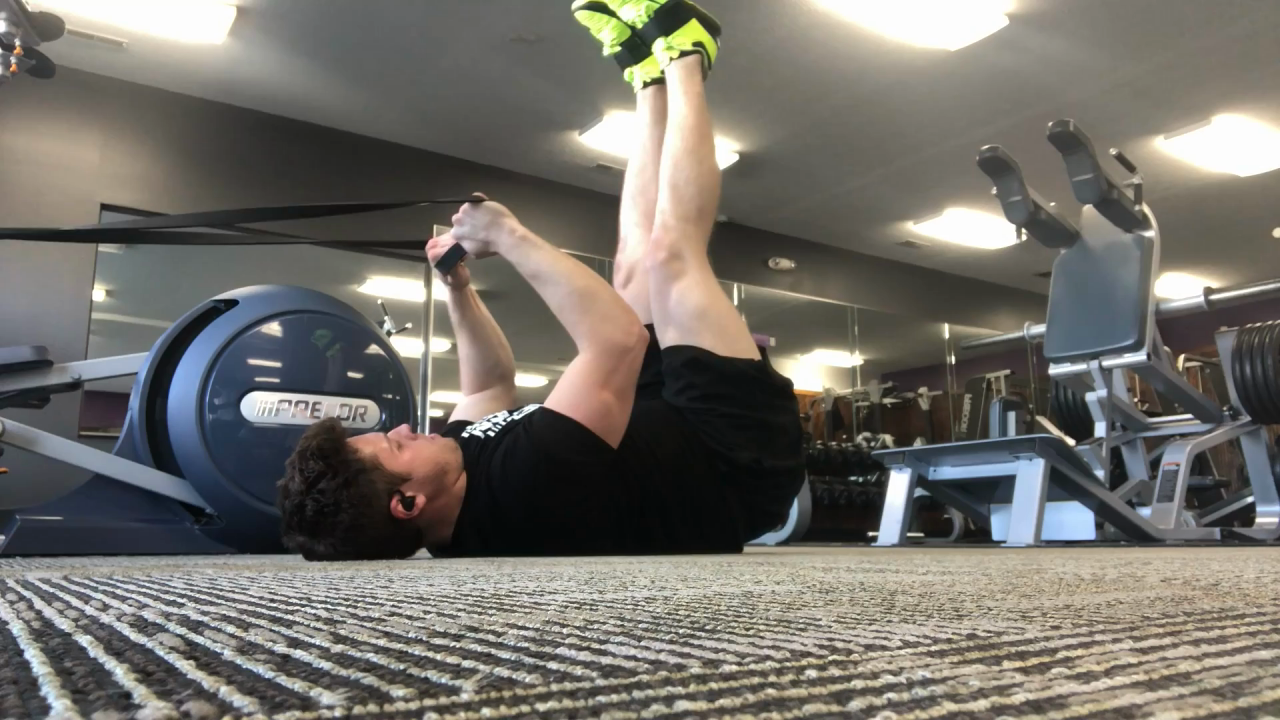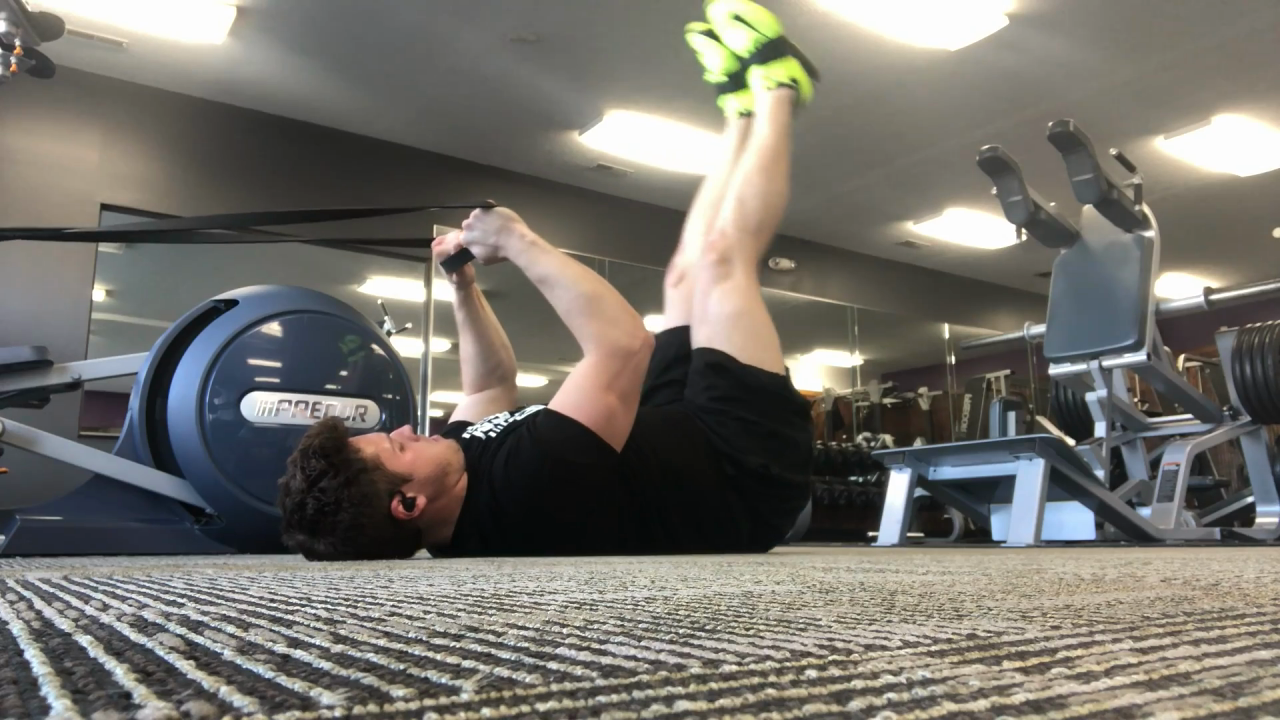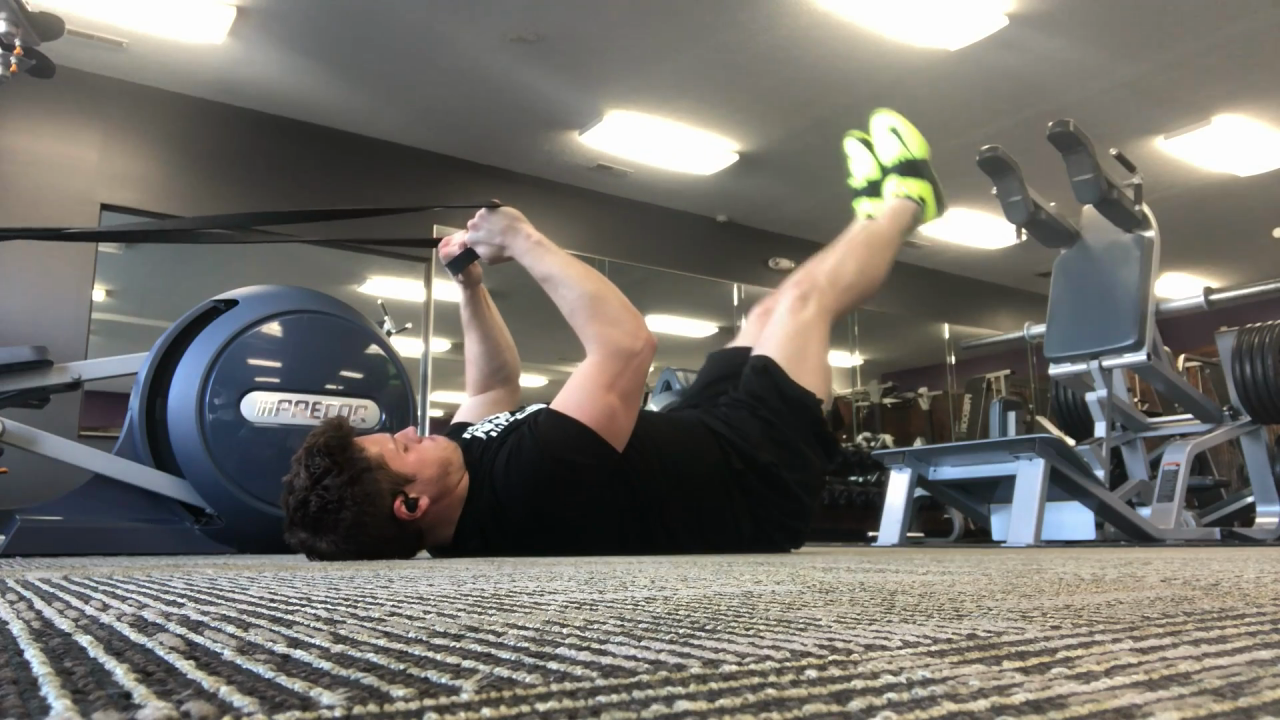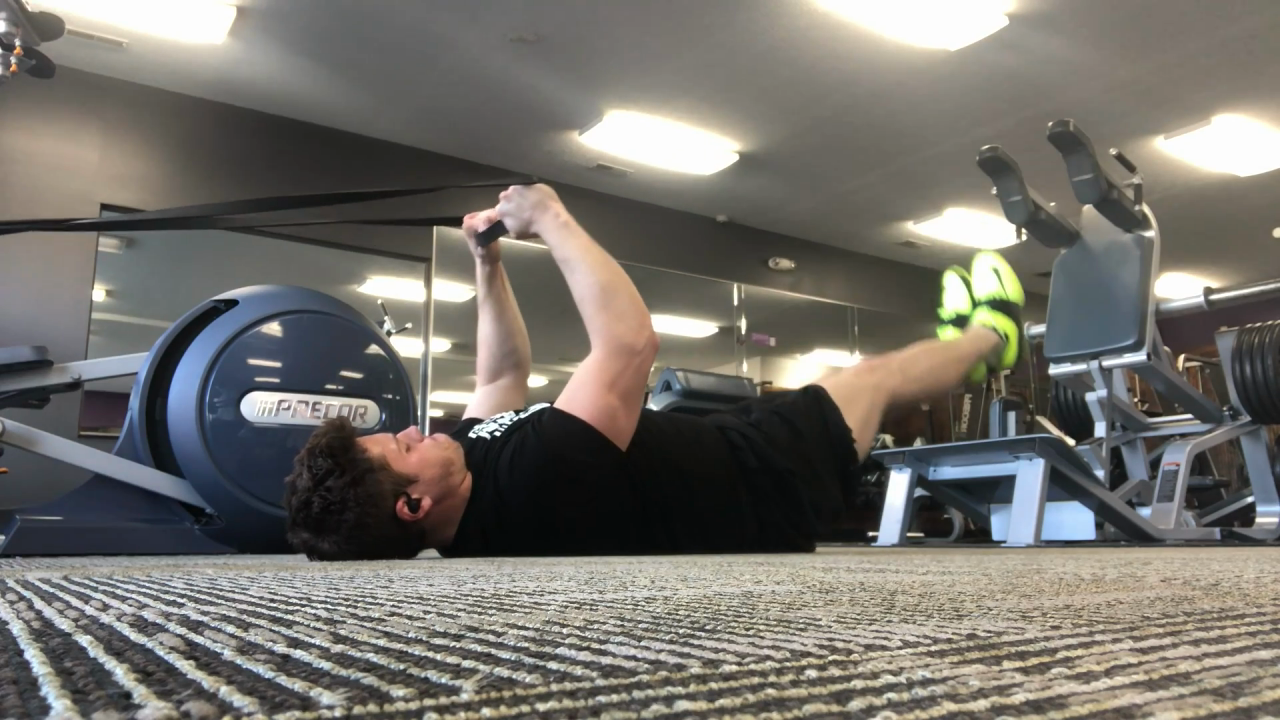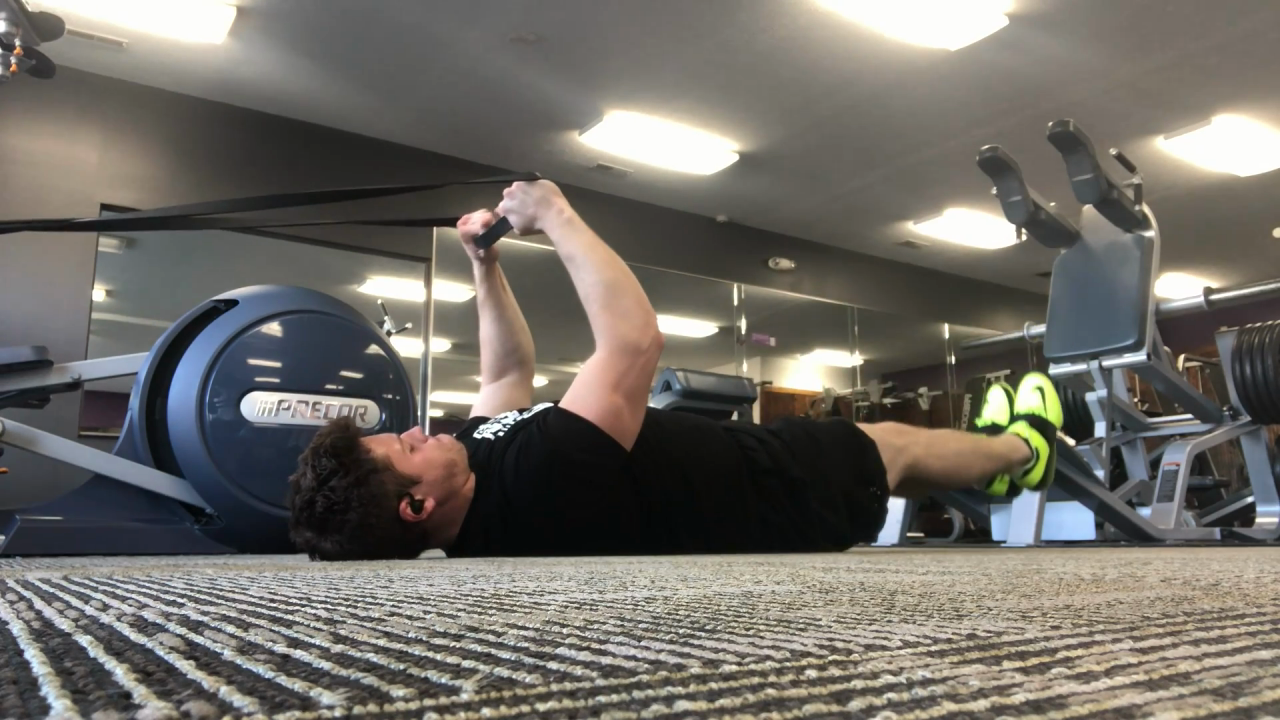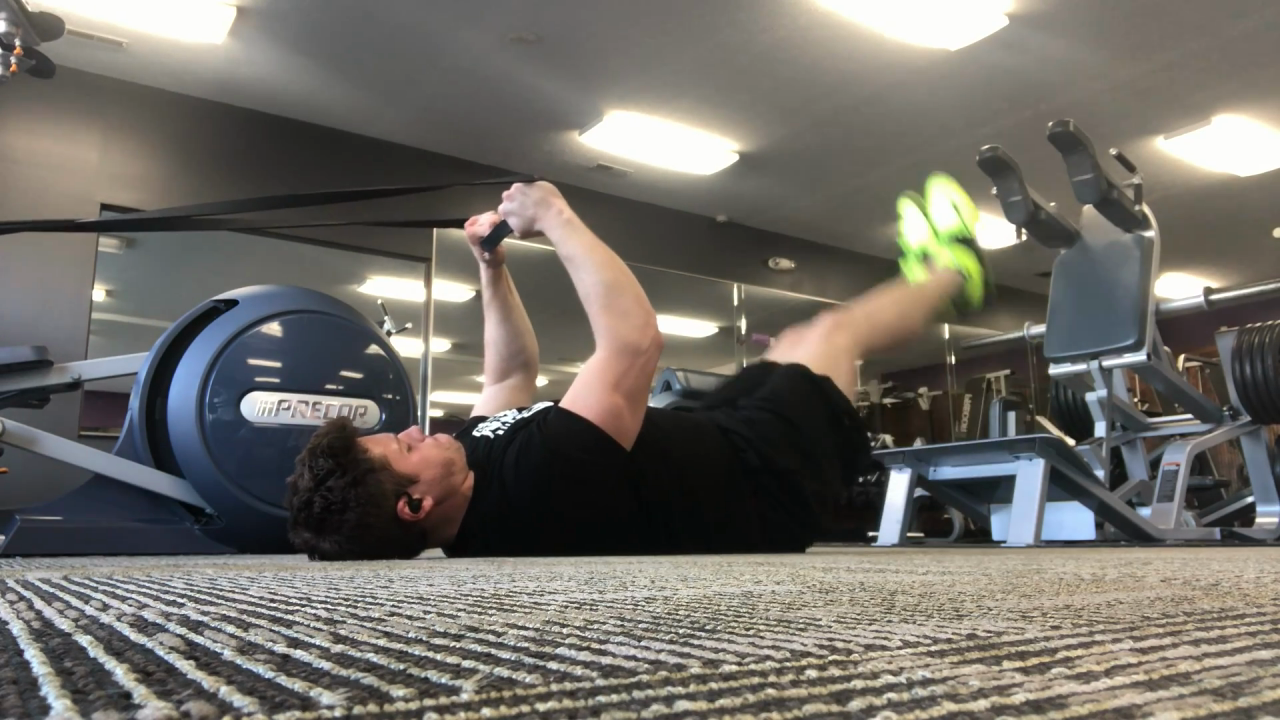
dt=0.5s
person 1, frame 1
left shoulder: (458, 524)
right shoulder: (527, 481)
left elbow: (492, 385)
right elbow: (619, 339)
left wrist: (456, 283)
right wrist: (510, 238)
left hip: (667, 433)
right hip: (739, 458)
right knee: (668, 255)
left ankle: (651, 70)
right ankle: (681, 57)
person 1, frame 2
left shoulder: (466, 492)
right shoulder: (527, 483)
left elbow: (493, 384)
right elbow: (626, 345)
left wrist: (464, 285)
right wrist: (519, 244)
left hip: (678, 441)
right hip: (745, 469)
left knee: (689, 276)
right knee: (720, 259)
left ankle: (745, 102)
right ankle: (773, 87)
person 1, frame 3
left shoulder: (465, 460)
right shoulder: (529, 481)
left elbow: (493, 386)
right elbow: (626, 346)
left wrist: (469, 282)
right wrist: (523, 241)
left hip: (700, 448)
right hip: (750, 477)
left knee: (768, 313)
right knee: (804, 298)
left ankle: (880, 213)
right ankle: (902, 202)
person 1, frame 4
left shoulder: (473, 457)
right shoulder: (538, 484)
left elbow: (503, 376)
right elbow: (629, 344)
left wrist: (488, 264)
right wrist: (552, 221)
left hip: (713, 456)
right hip: (757, 484)
left knee: (849, 381)
right knee: (871, 376)
left ankle: (963, 341)
right ankle: (986, 335)
person 1, frame 5
left shoulder: (479, 461)
right shoulder: (540, 484)
left elbow: (508, 375)
right elbow: (634, 343)
left wrist: (484, 266)
right wrist: (555, 217)
left hip: (724, 461)
right hip: (764, 493)
left knee: (874, 437)
right knee: (895, 441)
left ankle: (1005, 448)
right ankle: (1018, 452)
person 1, frame 6
left shoulder: (476, 462)
right shoulder: (537, 485)
left elbow: (511, 376)
right elbow: (634, 343)
left wrist: (491, 268)
right wrist: (554, 218)
left hip: (709, 453)
right hip: (757, 476)
left knee: (794, 346)
right knee: (830, 334)
left ankle: (929, 277)
right ankle: (951, 271)
